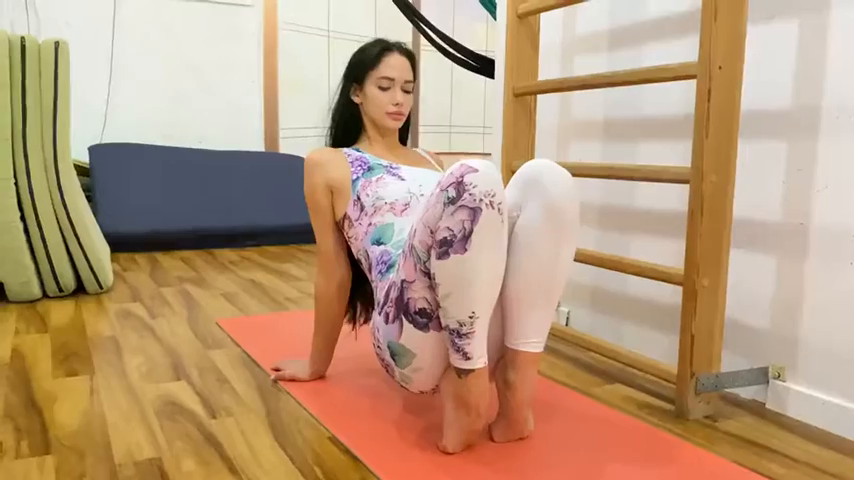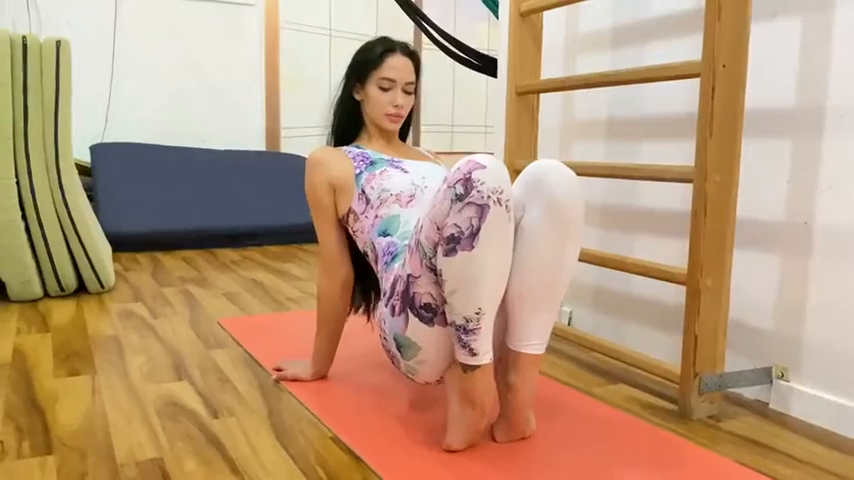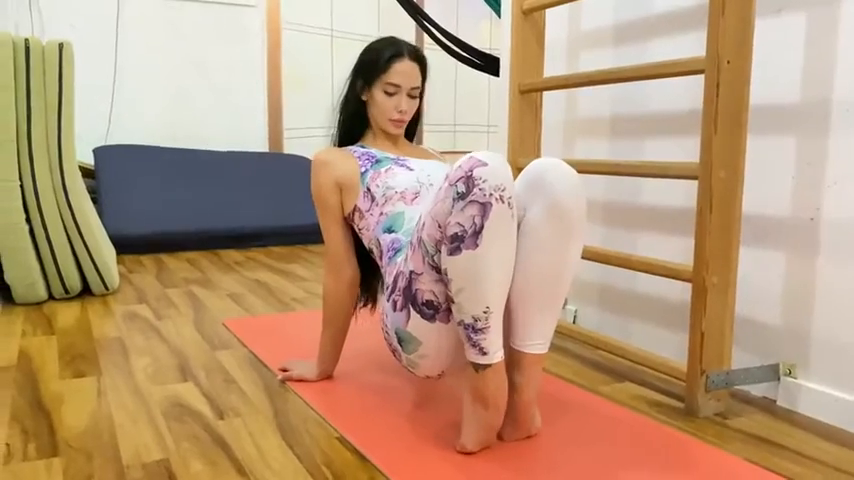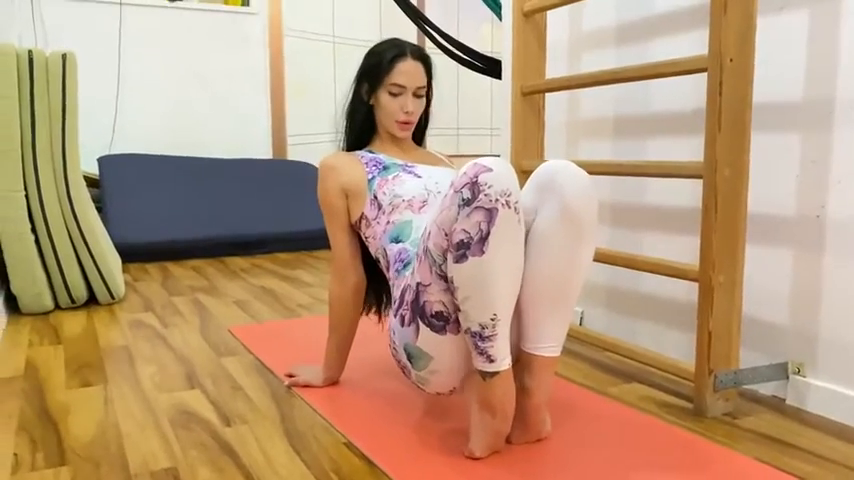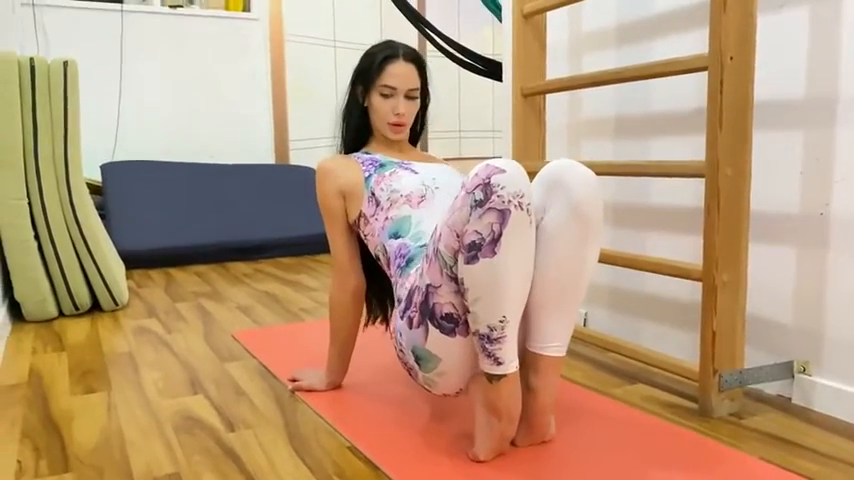
dt=0.4s
person 1, frame 1
left shoulder: (428, 161)
right shoulder: (327, 165)
right elbow: (334, 273)
left hip: (473, 321)
right hip: (416, 340)
left knee: (544, 177)
right knee: (473, 177)
left ankle: (516, 384)
right ankle: (465, 382)
person 1, frame 2
left shoulder: (428, 158)
right shoulder: (328, 164)
right elbow: (336, 272)
left hip: (478, 314)
right hip: (419, 329)
left knee: (550, 178)
right knee: (480, 172)
left ankle: (516, 384)
right ankle: (470, 376)
person 1, frame 3
left shoulder: (432, 157)
right shoulder: (334, 164)
right elbow: (342, 270)
left hip: (483, 302)
right hip: (420, 319)
left knee: (551, 176)
right knee: (482, 169)
left ankle: (522, 383)
right ankle: (484, 375)
person 1, frame 4
left shoulder: (442, 164)
right shoulder: (341, 170)
right elbow: (348, 277)
left hip: (489, 310)
right hip: (432, 336)
left knee: (561, 179)
right knee: (488, 176)
left ankle: (531, 390)
right ankle: (491, 385)
person 1, frame 5
left shoulder: (439, 164)
right shoulder: (339, 172)
right elbow: (349, 280)
left hip: (498, 313)
right hip: (436, 333)
left knee: (568, 179)
right knee: (500, 177)
left ankle: (537, 391)
right ankle: (496, 390)
